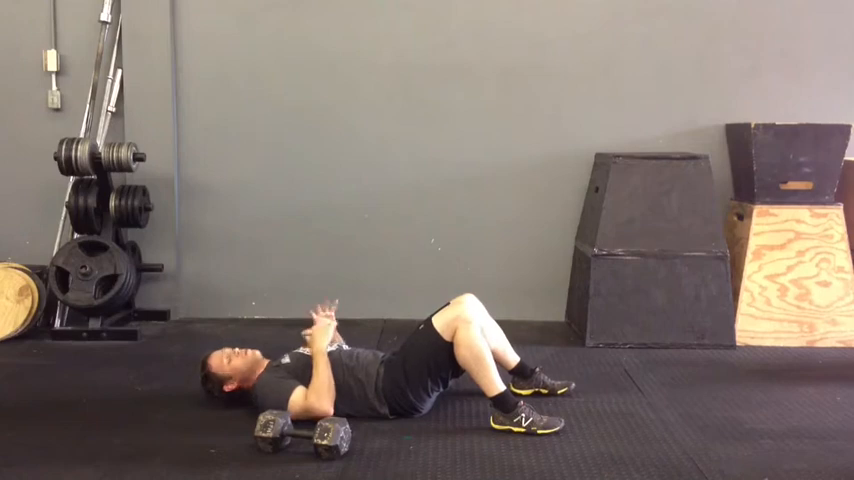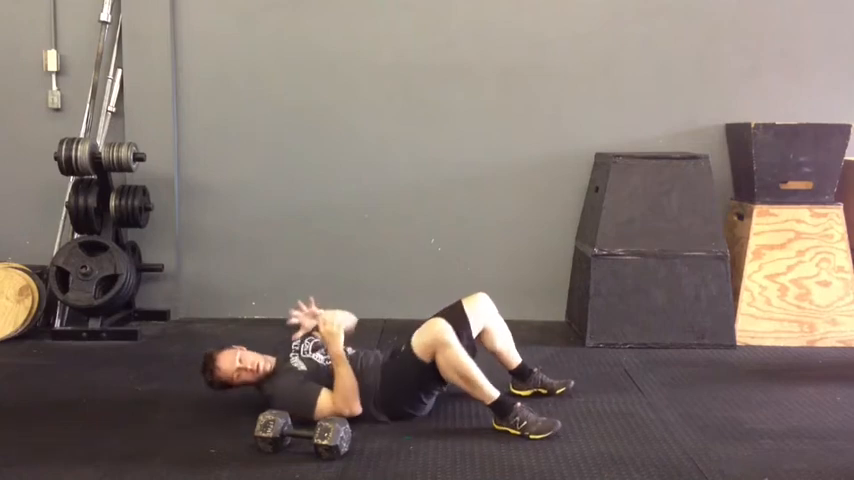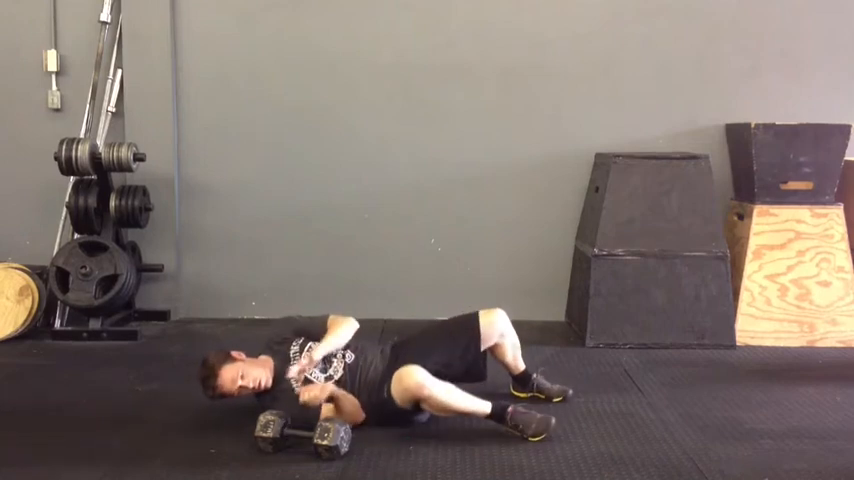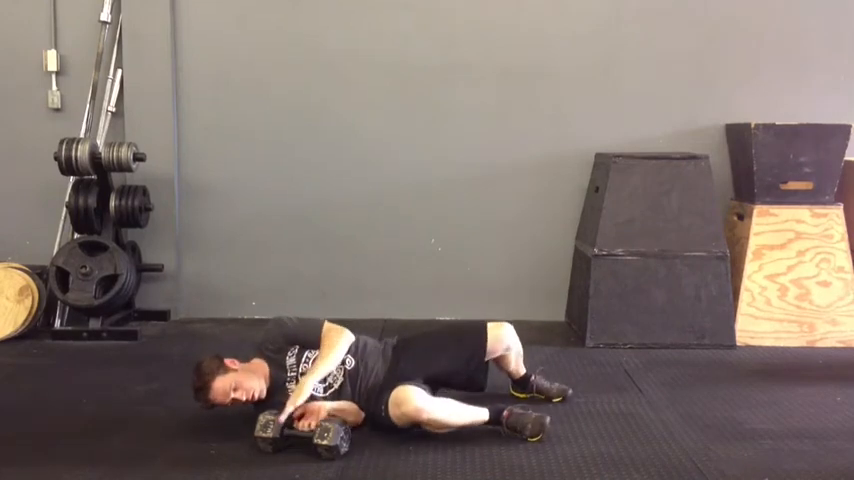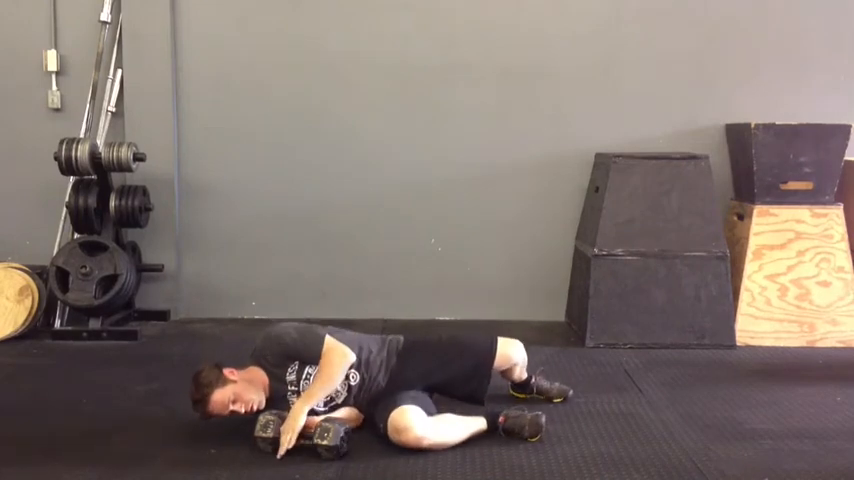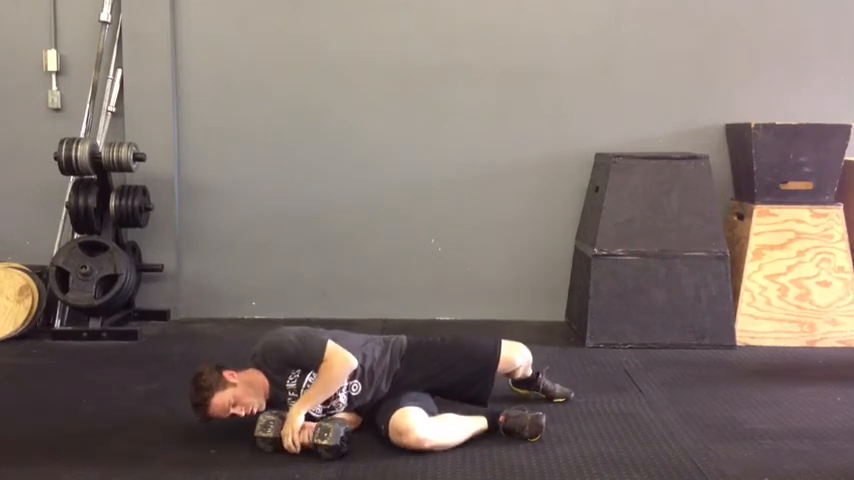
dt=0.4s
person 1, frame 1
left shoulder: (279, 368)
right shoulder: (267, 387)
right elbow: (322, 406)
left wrist: (329, 332)
right wrist: (319, 346)
left hip: (391, 366)
right hip: (398, 391)
left knee: (467, 302)
right knee: (462, 317)
left ankle: (526, 376)
right ankle: (508, 410)
person 1, frame 2
left shoulder: (290, 350)
right shoulder: (281, 390)
left elbow: (350, 321)
right elbow: (350, 407)
left wrist: (324, 322)
right wrist: (334, 349)
left hip: (391, 362)
right hip: (397, 396)
left knee: (479, 302)
right knee: (439, 331)
left ankle: (525, 378)
right ankle: (507, 412)
person 1, frame 3
left shoulder: (284, 339)
right shoulder: (278, 401)
left elbow: (349, 324)
right elbow: (355, 416)
left wrist: (317, 352)
right wrist: (331, 392)
left hip: (394, 356)
right hip: (388, 402)
left knee: (495, 321)
right knee: (415, 380)
left ankle: (524, 382)
right ankle: (503, 414)
person 1, frame 4
left shoulder: (275, 336)
right shoulder: (275, 407)
left elbow: (341, 336)
right elbow: (355, 416)
left wrist: (306, 384)
right wrist: (324, 409)
left hip: (397, 354)
right hip: (382, 398)
left knee: (503, 335)
right knee: (413, 405)
left ankle: (523, 383)
right ankle: (499, 416)
person 1, frame 5
left shoulder: (273, 343)
right shoulder: (273, 407)
left elbow: (342, 355)
right elbow: (354, 414)
left wrist: (301, 409)
right wrist: (320, 420)
left hip: (401, 357)
right hip: (382, 399)
left knee: (512, 352)
right knee: (410, 430)
left ankle: (525, 385)
right ankle: (495, 421)
person 1, frame 6
left shoulder: (275, 348)
right shoulder: (274, 406)
left elbow: (344, 361)
right elbow: (352, 416)
left wrist: (300, 410)
right wrist: (312, 428)
left hip: (404, 359)
right hip: (384, 401)
left knee: (517, 356)
right knee: (411, 433)
left ankle: (529, 383)
right ankle: (494, 421)
